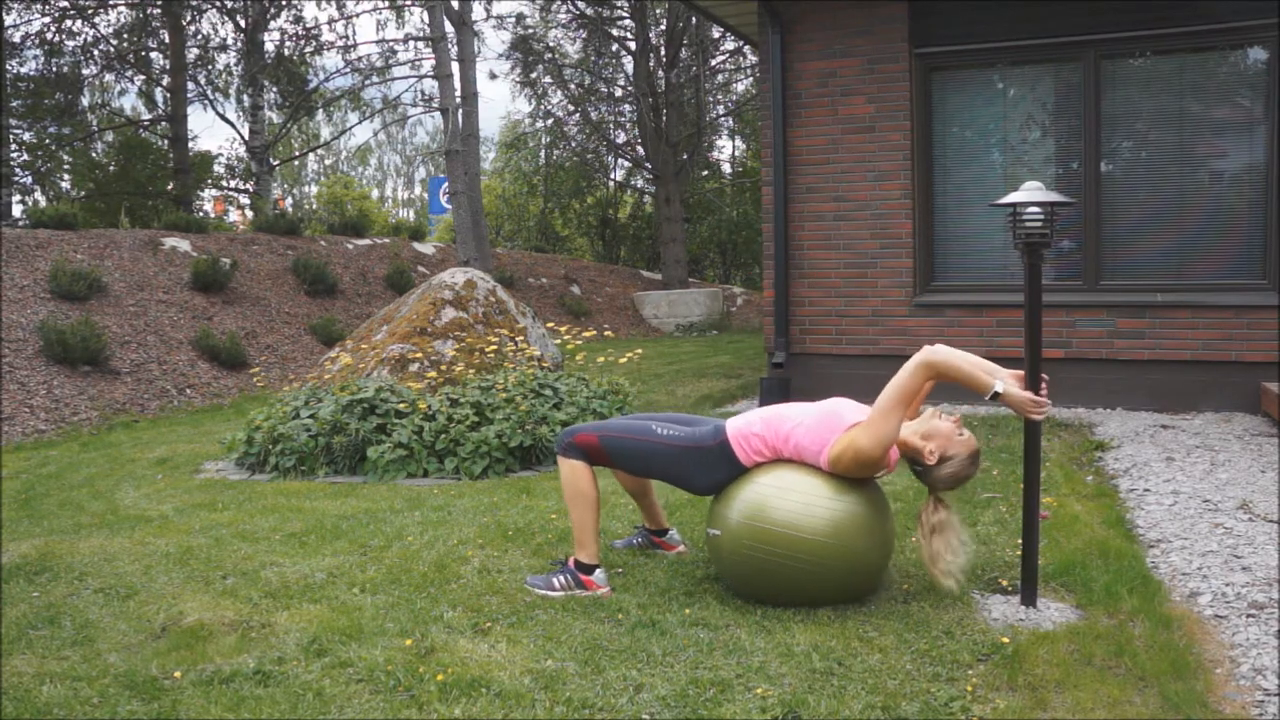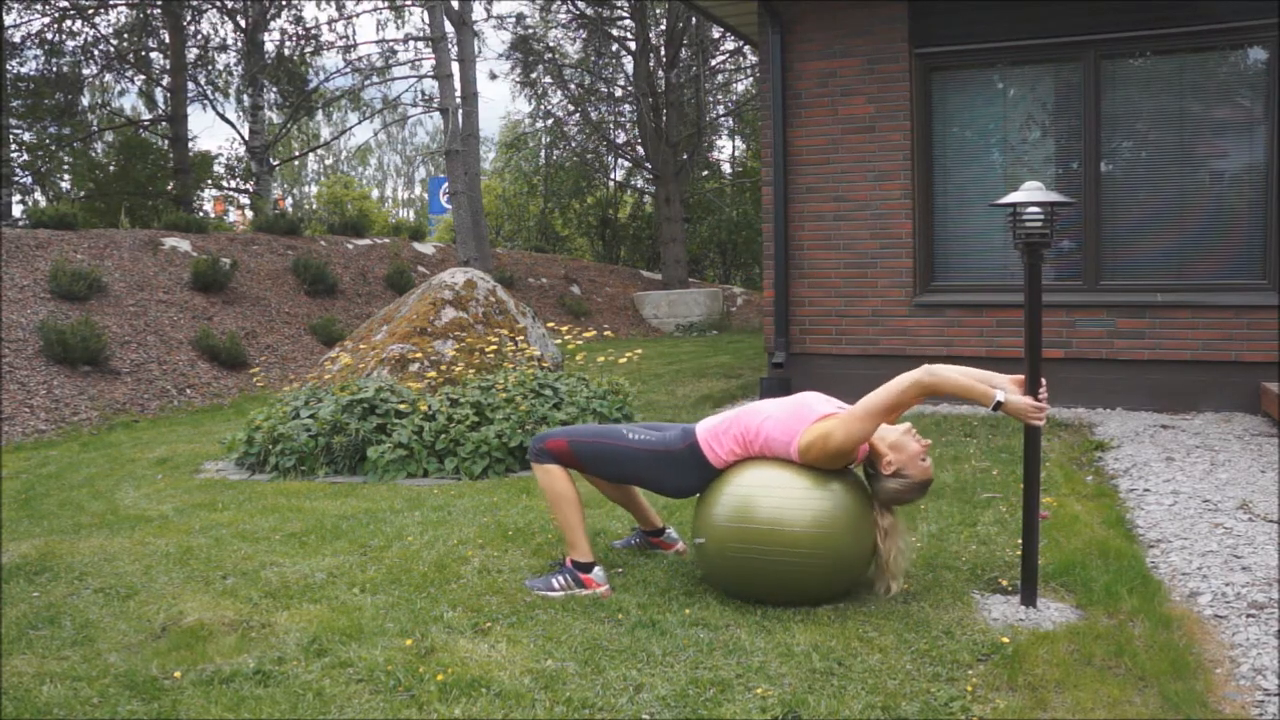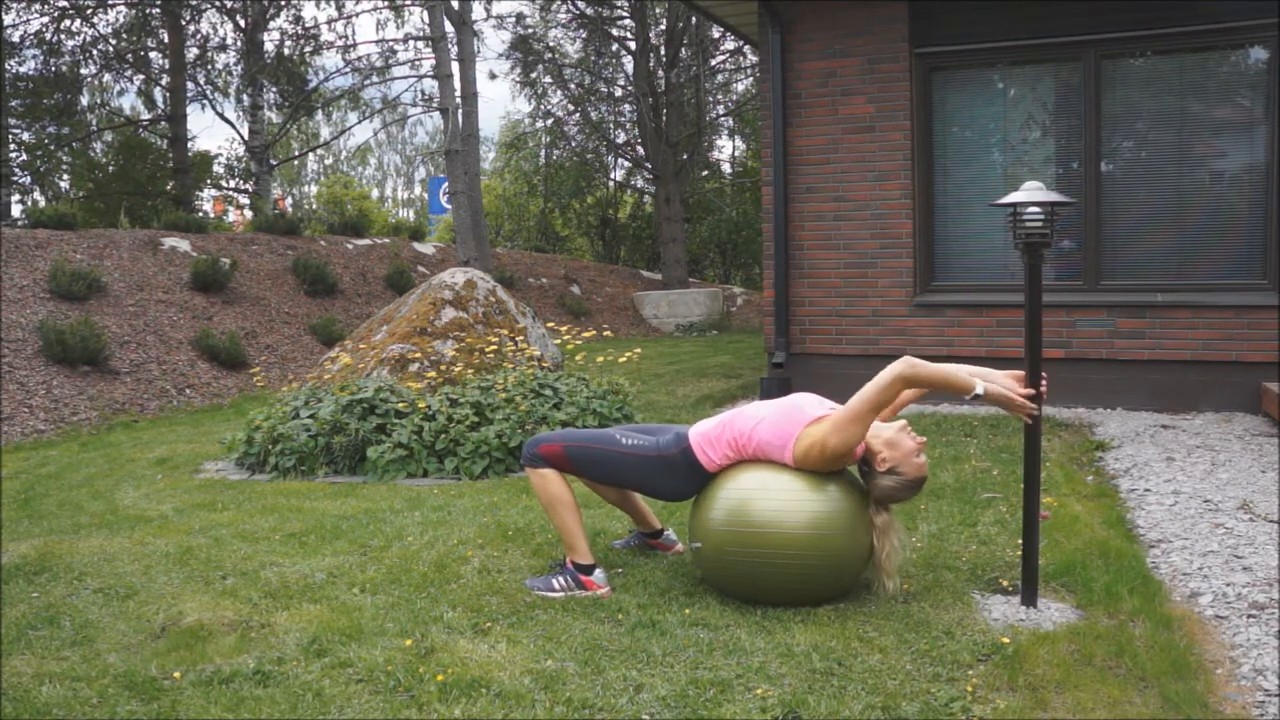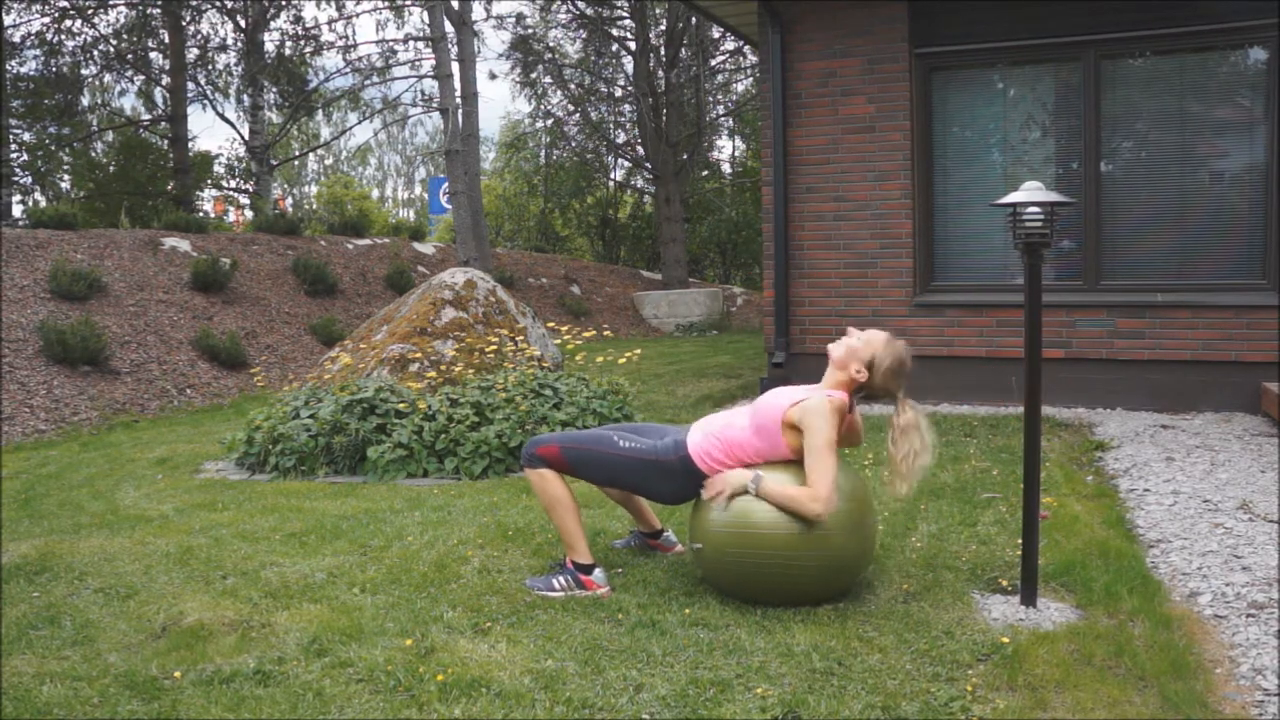
dt=0.5s
person 1, frame 1
left shoulder: (869, 452)
right shoulder: (898, 435)
left elbow: (927, 359)
right elbow: (933, 356)
left wrist: (1001, 391)
right wrist: (1006, 376)
left hip: (719, 453)
right hip: (731, 433)
left knee: (573, 442)
right knee: (612, 432)
left ankle: (585, 572)
right ankle: (659, 533)
person 1, frame 2
left shoulder: (839, 445)
right shoulder: (863, 434)
right elbow: (926, 376)
right wrist: (1005, 382)
left hip: (689, 456)
right hip: (698, 440)
left knee: (546, 448)
right knee: (585, 447)
left ankle: (582, 572)
right ankle: (656, 533)
person 1, frame 3
left shoulder: (834, 447)
right shoulder: (861, 433)
right elbow: (912, 377)
right wrist: (993, 378)
left hip: (684, 461)
right hip: (692, 441)
left knee: (539, 452)
right knee: (580, 450)
left ankle: (584, 573)
right ankle: (653, 534)
person 1, frame 4
left shoulder: (822, 405)
right shoulder: (837, 395)
left elbow: (819, 504)
right elbow: (855, 437)
left wrist: (749, 479)
left hip: (681, 468)
right hip: (689, 444)
left knee: (539, 453)
right knee: (589, 440)
left ankle: (583, 572)
right ankle: (654, 535)
